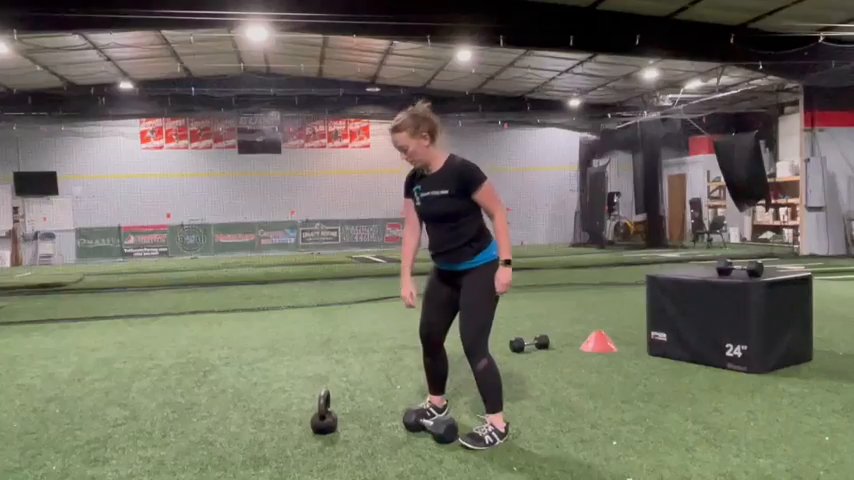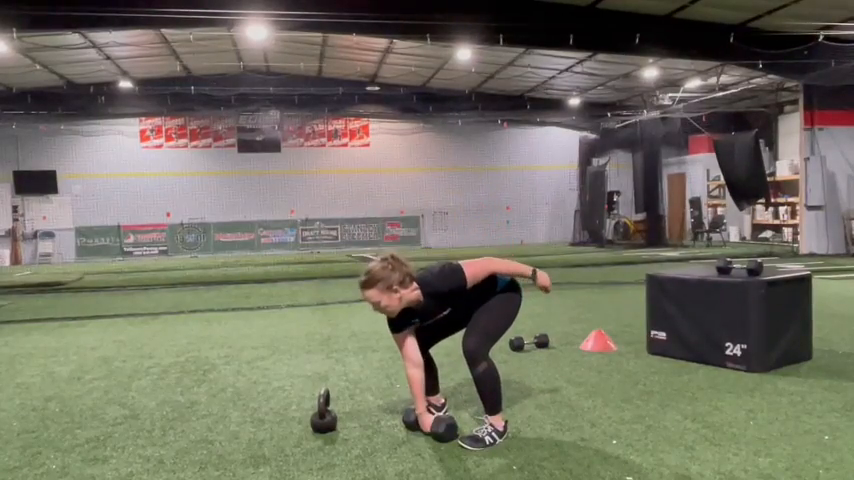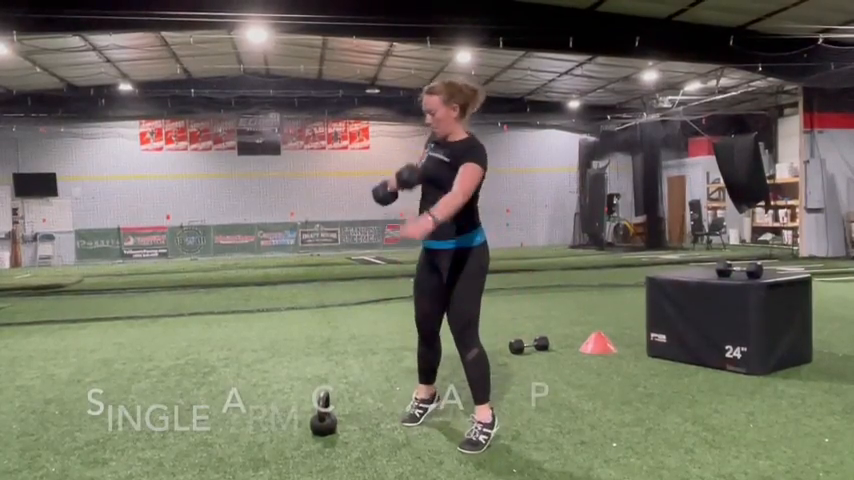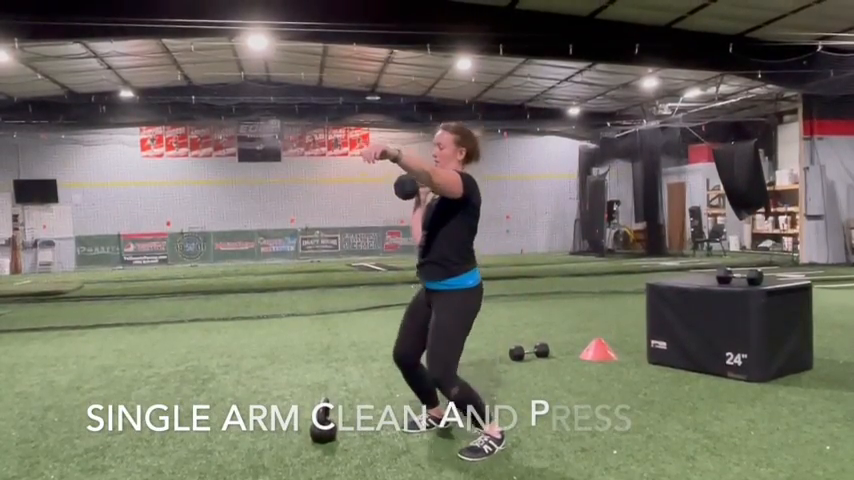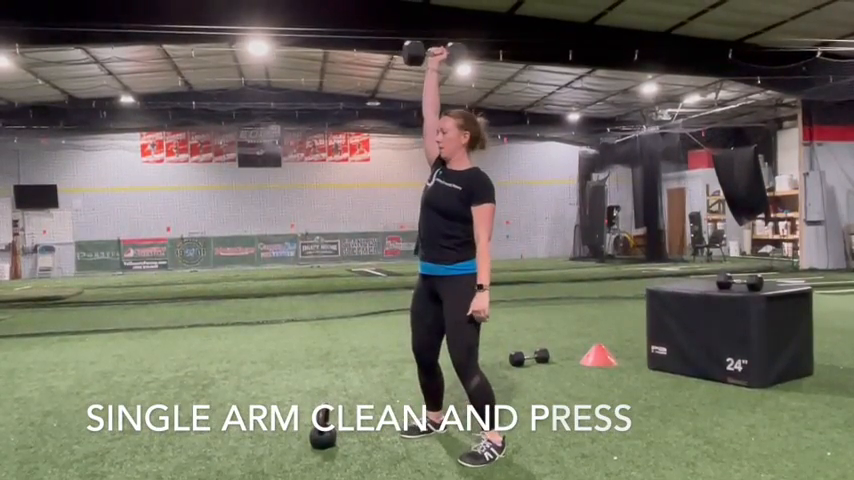
dt=1s
person 1, frame 1
left shoulder: (462, 171)
right shoulder: (413, 181)
left elbow: (498, 214)
right elbow: (412, 230)
left wrist: (505, 263)
right wrist: (406, 278)
left hip: (479, 270)
right hip: (444, 272)
left knee: (473, 344)
right knee: (429, 336)
left ankle: (497, 424)
right ankle: (437, 403)
person 1, frame 2
left shoulder: (439, 282)
right shoulder: (400, 316)
left elbow: (488, 264)
right elbow: (413, 364)
left wrist: (534, 274)
right wrist: (421, 412)
left hip: (501, 294)
left knee: (473, 348)
right knee: (417, 343)
left ankle: (497, 424)
right ankle: (435, 402)
person 1, frame 3
left shoulder: (472, 150)
right shoulder: (436, 141)
left elbow: (459, 194)
right elbow: (420, 174)
left wrist: (429, 219)
right wrist: (397, 180)
left hip: (465, 252)
right hip: (431, 252)
left knee: (464, 333)
right knee: (425, 327)
left ankle: (485, 417)
right ankle: (426, 395)
person 1, frame 4
left shoulder: (463, 185)
right shoulder: (441, 195)
left elbow: (428, 172)
right elbow: (420, 237)
left wrist: (392, 153)
right wrist: (418, 200)
left hip: (458, 293)
right hip: (431, 290)
left knee: (442, 371)
right knee: (404, 355)
left ankle: (492, 432)
right ankle: (435, 414)
person 1, frame 5
left shoulder: (477, 182)
right shoulder: (438, 168)
left elbow: (483, 241)
right elbow: (428, 112)
left wrist: (483, 290)
right wrist: (432, 67)
left hip: (460, 282)
right hip: (428, 279)
left knee: (464, 361)
right knee: (423, 354)
left ankle: (494, 439)
right ankle: (435, 418)
